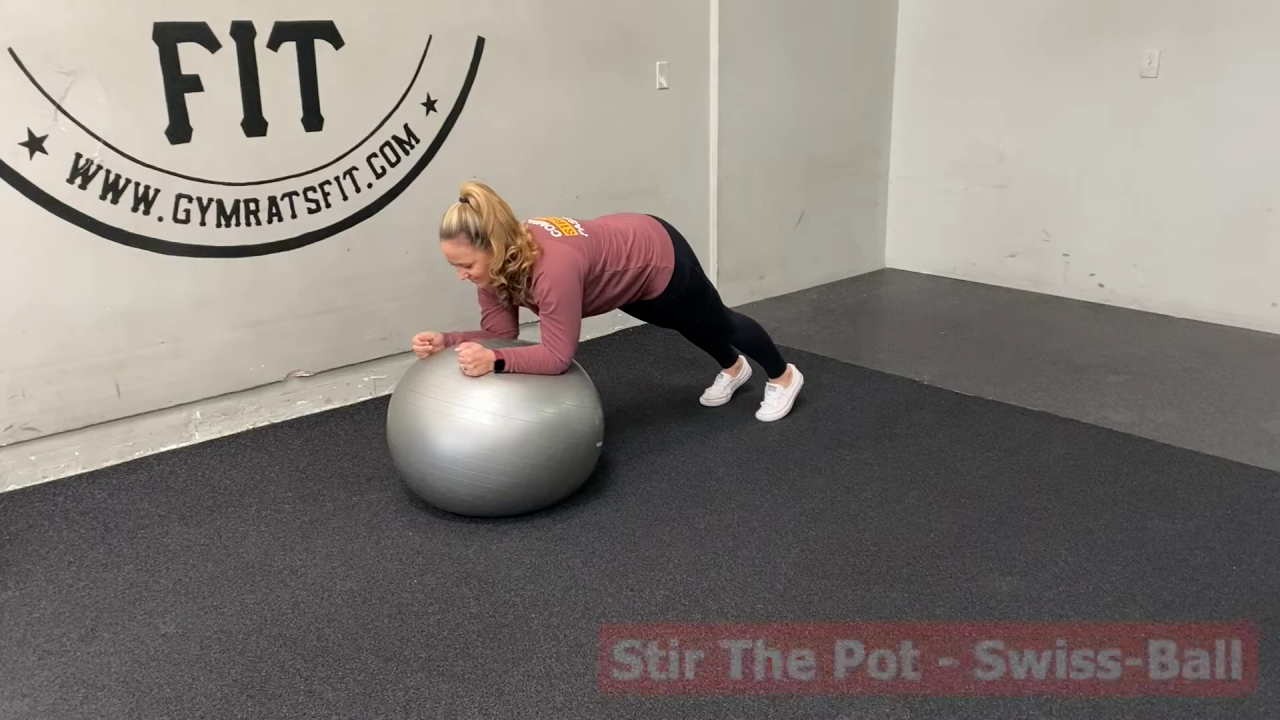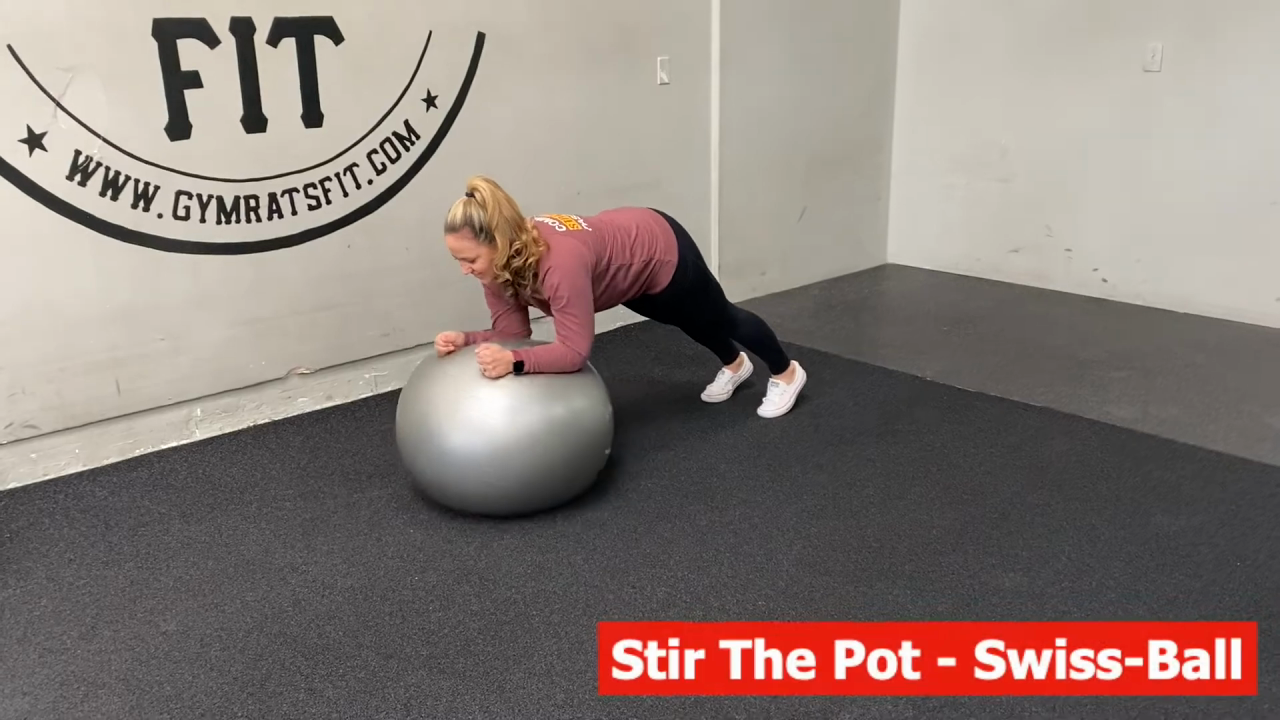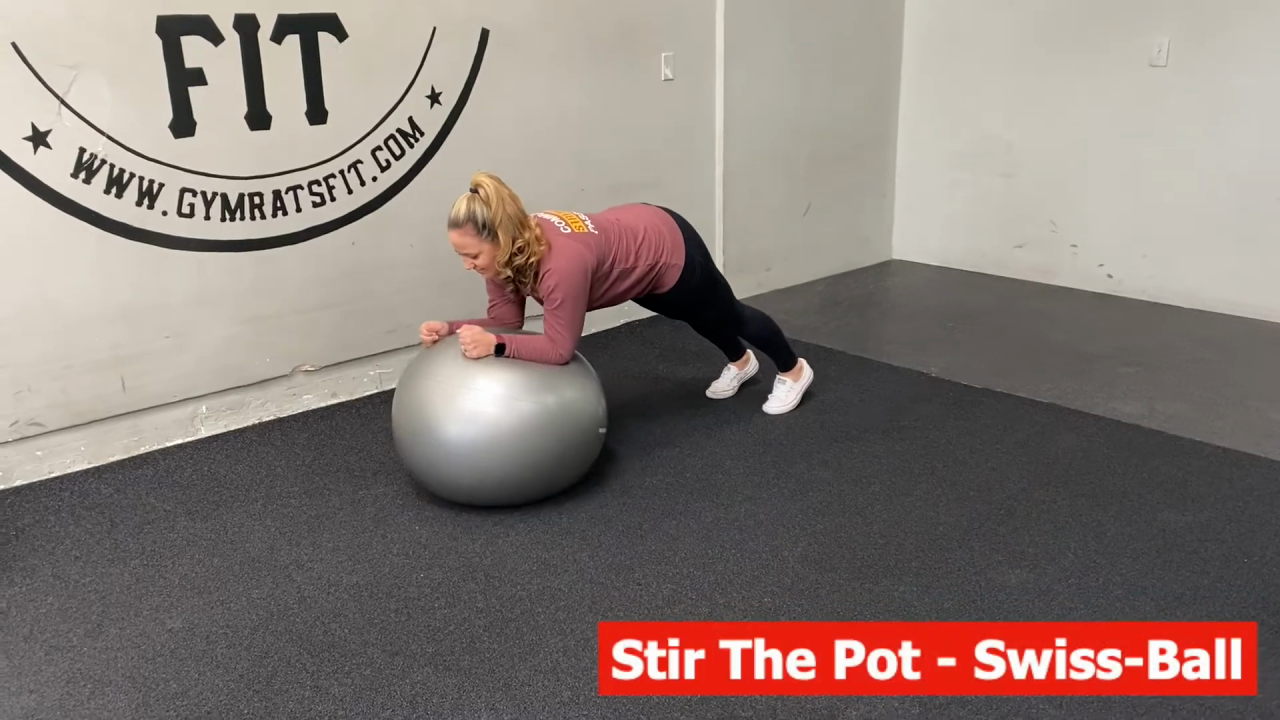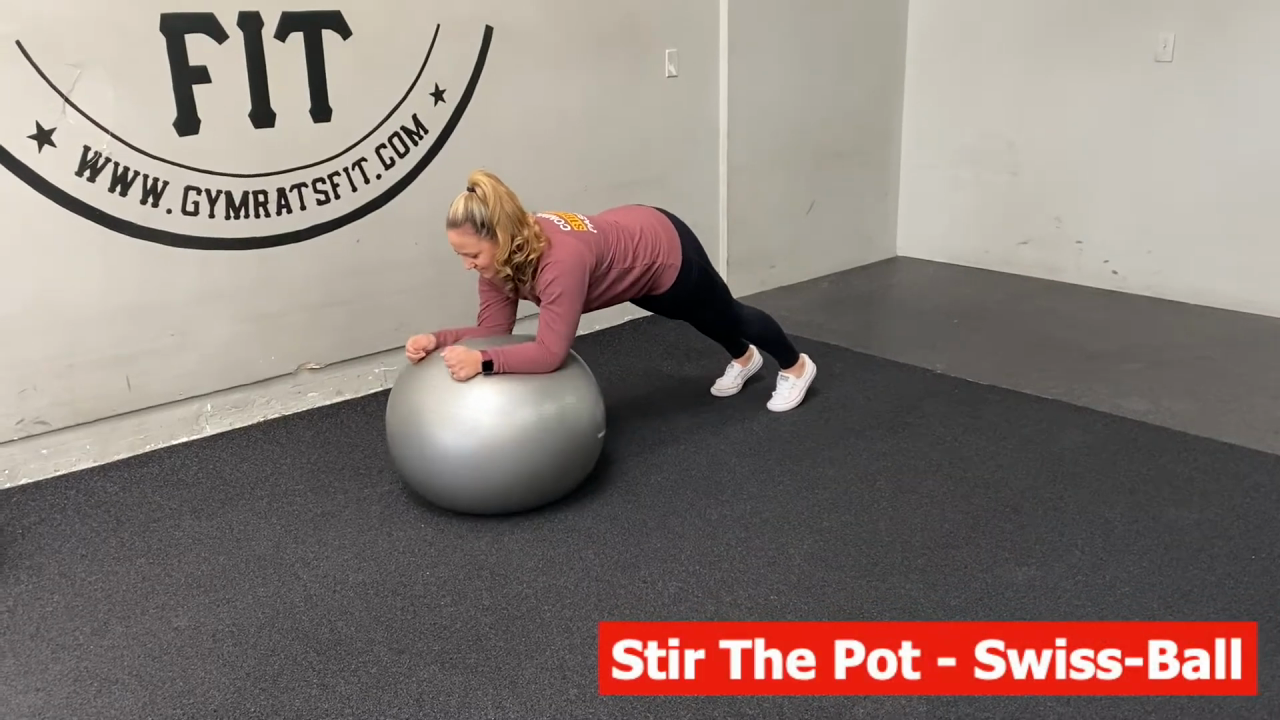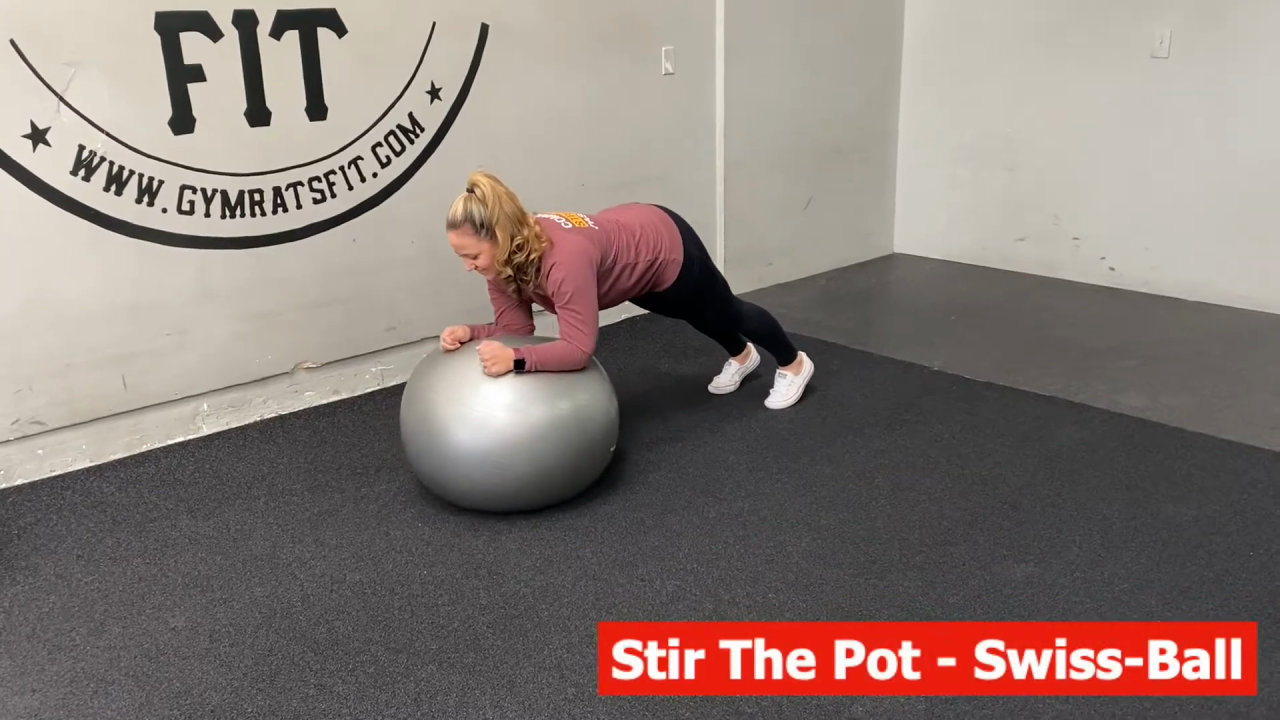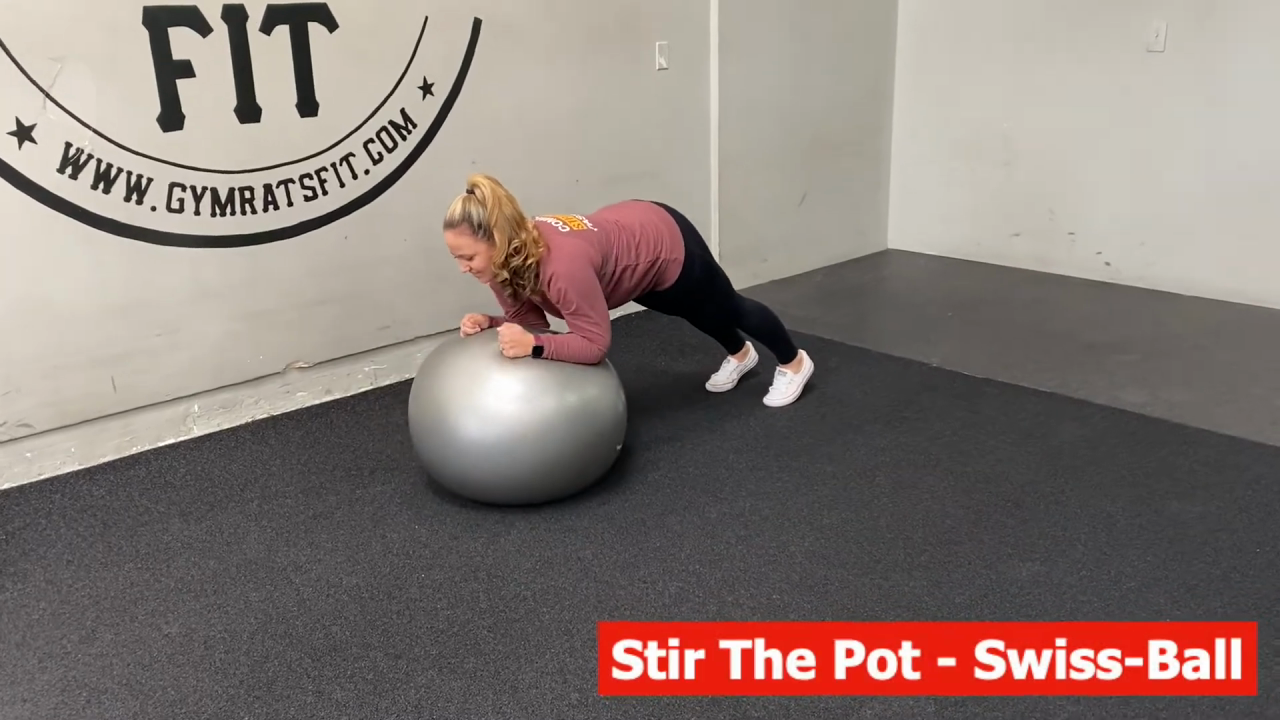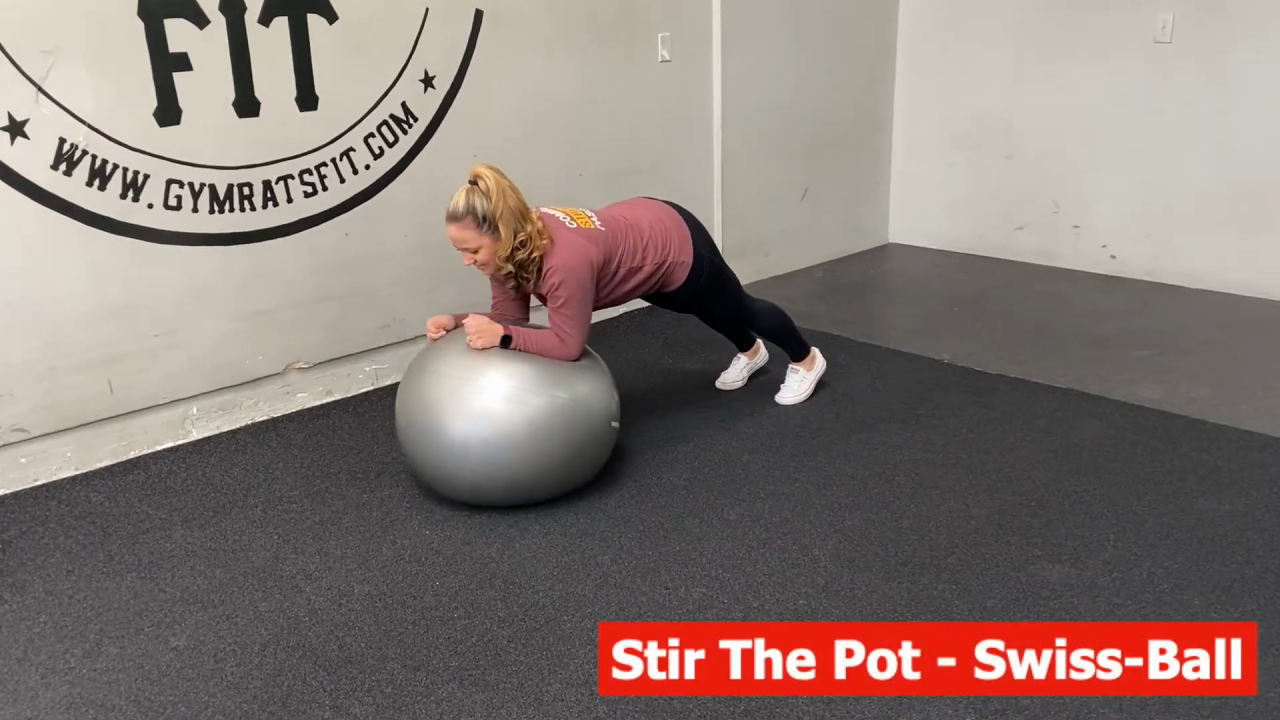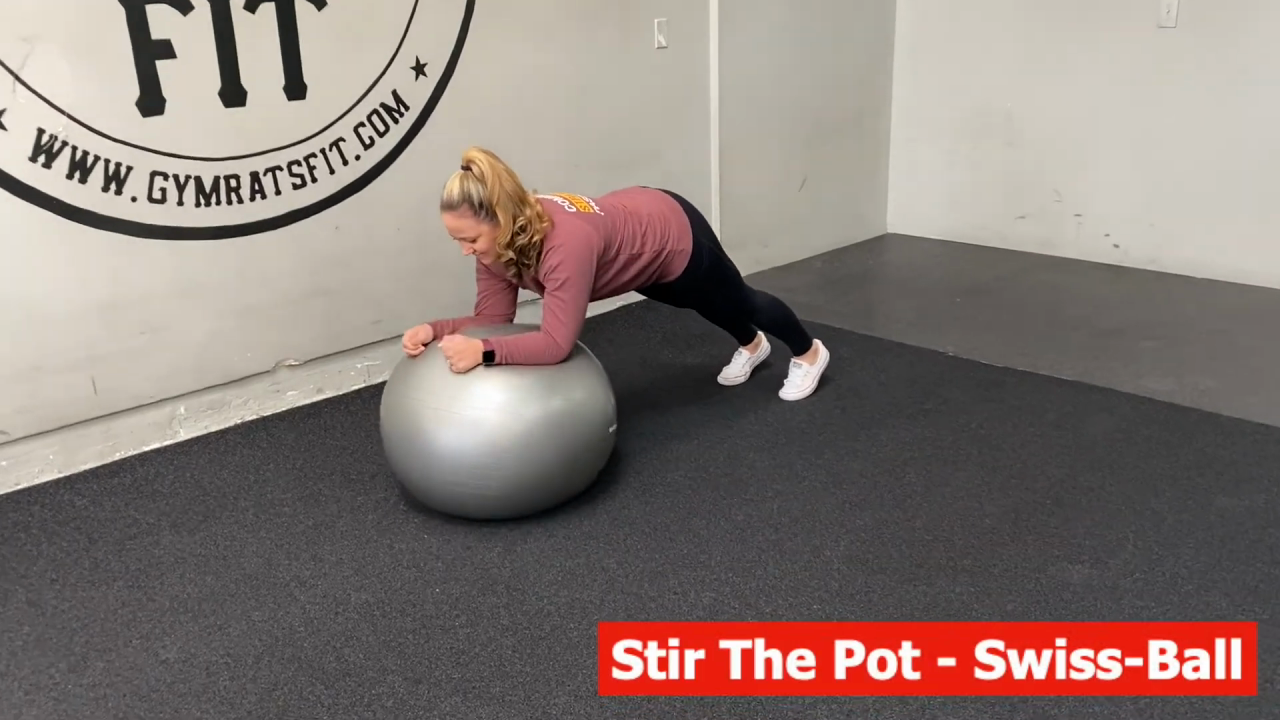
dt=0.5s
person 1, frame 1
left shoulder: (554, 266)
right shoulder: (495, 261)
left elbow: (558, 355)
right elbow: (500, 333)
left wrist: (493, 360)
right wrist: (446, 341)
left hip: (659, 261)
right hip: (622, 244)
left knee: (712, 321)
right knee: (688, 326)
left ankle: (783, 376)
right ankle: (732, 368)
person 1, frame 2
left shoulder: (561, 262)
right shoulder: (498, 260)
left elbow: (575, 349)
right elbow: (511, 332)
left wrist: (513, 360)
right wrist: (466, 339)
left hip: (661, 253)
right hip: (623, 235)
left knee: (717, 317)
right knee: (685, 320)
left ankle: (786, 373)
right ankle: (734, 365)
person 1, frame 3
left shoulder: (562, 262)
right shoulder: (503, 253)
left elbow: (559, 348)
right elbow: (506, 321)
left wrist: (495, 345)
right wrist: (452, 328)
left hip: (669, 253)
right hip: (632, 228)
left knee: (725, 313)
right knee: (697, 316)
left ankle: (793, 370)
right ankle: (740, 361)
person 1, frame 4
left shoulder: (562, 260)
right shoulder: (498, 254)
left elbow: (551, 352)
right elbow: (492, 328)
left wrist: (481, 362)
right wrist: (438, 339)
left hip: (666, 254)
right hip: (628, 235)
left knee: (724, 314)
right knee: (700, 316)
left ankle: (795, 366)
right ankle: (744, 358)
person 1, frame 5
left shoulder: (565, 259)
right shoulder: (502, 256)
left elbow: (579, 348)
right elbow: (514, 329)
left wrist: (514, 359)
right wrist: (470, 333)
left hip: (666, 250)
right hip: (629, 231)
left knee: (723, 312)
right knee: (698, 316)
left ankle: (793, 364)
right ankle: (741, 356)
person 1, frame 6
left shoulder: (563, 264)
right shoulder: (502, 258)
left elbow: (595, 343)
right elbow: (528, 321)
left wrist: (532, 344)
right wrist: (488, 322)
left hip: (668, 248)
right hip: (628, 228)
left knee: (725, 307)
right knee: (696, 310)
left ankle: (794, 362)
right ankle: (740, 354)
person 1, frame 7
left shoulder: (565, 258)
right shoulder: (506, 248)
left elbow: (568, 345)
right elbow: (509, 317)
left wrist: (501, 335)
right wrist: (460, 322)
left hip: (675, 248)
right hip: (637, 225)
left knee: (734, 306)
right knee: (710, 310)
left ankle: (806, 359)
right ankle: (750, 351)
person 1, frame 8
left shoulder: (567, 242)
right shoulder: (498, 236)
left elbow: (556, 343)
right elbow: (491, 317)
left wrist: (482, 351)
right wrist: (436, 329)
left hip: (674, 238)
right hip: (633, 219)
left knee: (737, 300)
right knee: (709, 304)
left ankle: (808, 353)
right ankle: (752, 346)
